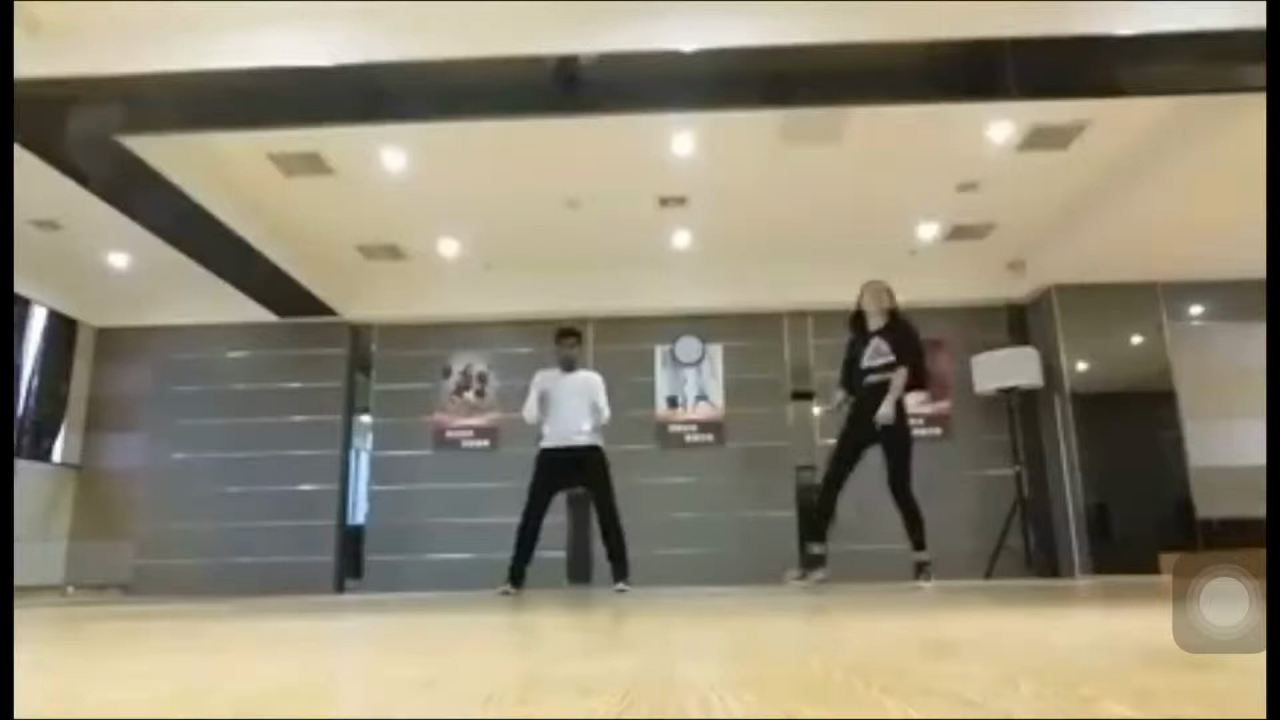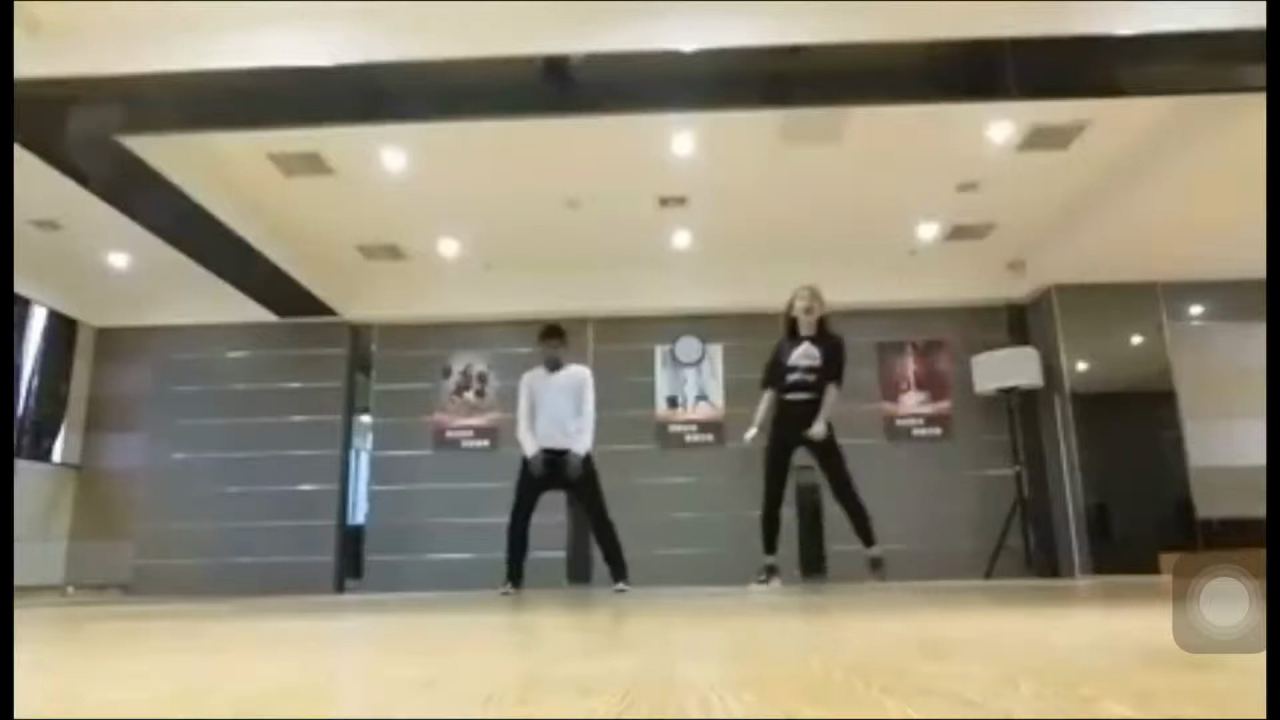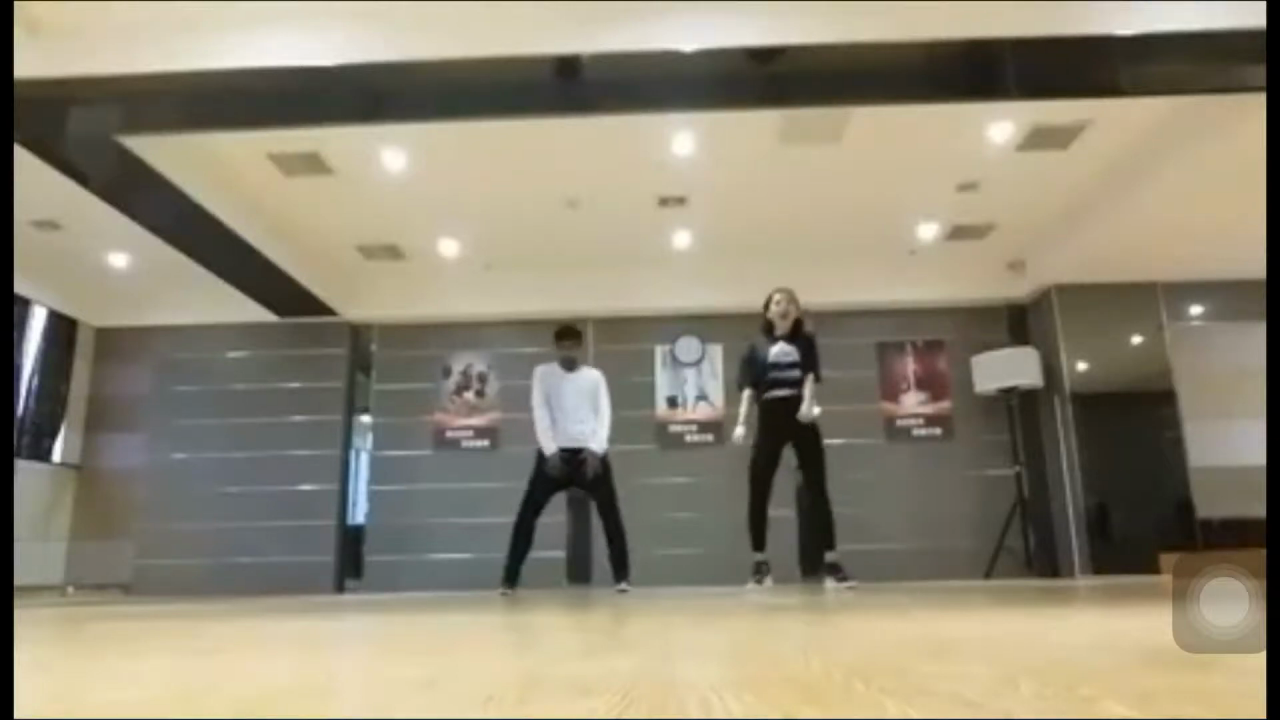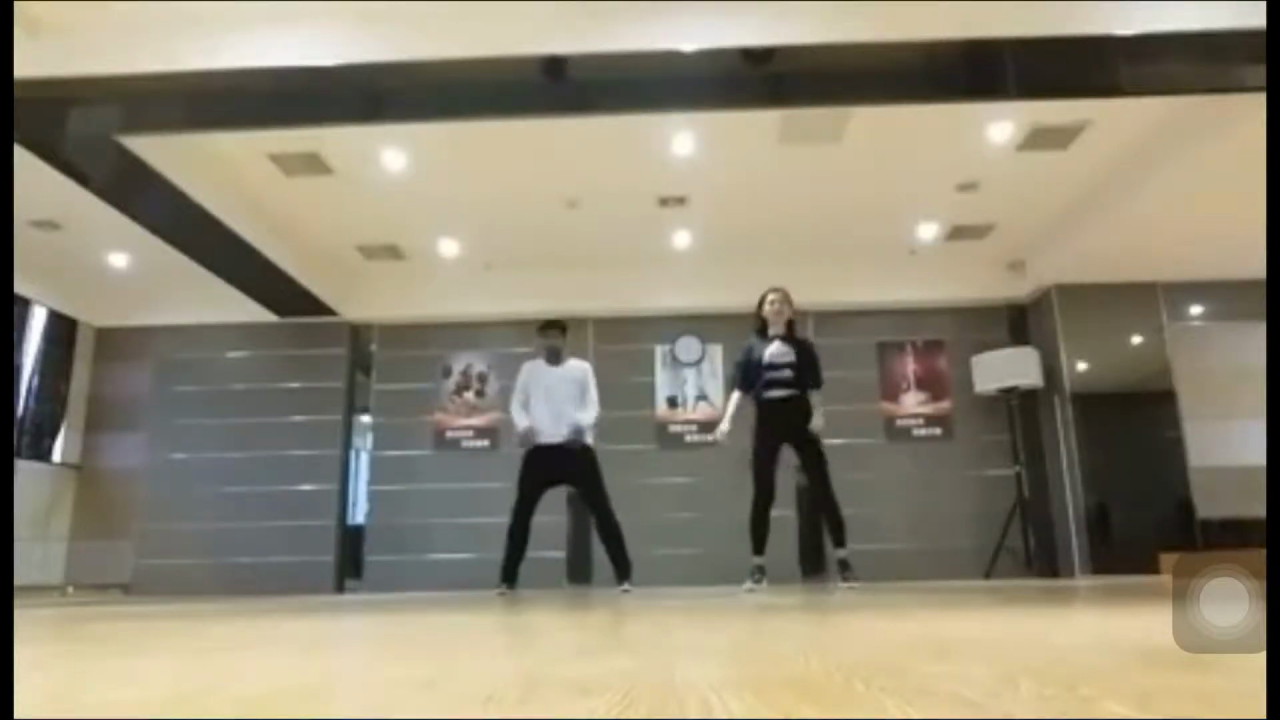
dt=0.4s
person 1, frame 1
left shoulder: (902, 332)
right shoulder: (856, 341)
left elbow: (904, 369)
right elbow: (848, 385)
left wrist: (890, 402)
right wrist: (831, 408)
left hip: (891, 415)
right hip: (860, 416)
left knee: (900, 489)
right knee: (830, 482)
left ankle: (922, 561)
right ankle: (815, 556)
person 1, frame 2
left shoulder: (831, 343)
right shoulder: (783, 346)
left elbow: (833, 384)
right elbow: (770, 388)
left wrist: (822, 421)
right wrist: (756, 424)
left hip: (817, 422)
right hip: (784, 422)
left knee: (843, 489)
right knee: (772, 496)
left ankle: (874, 556)
right ankle: (769, 565)
person 1, frame 3
left shoulder: (805, 341)
right shoulder: (758, 347)
left elbow: (811, 376)
right elbow: (748, 387)
left wrist: (808, 404)
right wrist: (741, 422)
left hip: (801, 421)
right hip: (770, 421)
left knee: (816, 489)
right knee: (758, 492)
left ankle: (830, 563)
right ankle: (760, 565)
person 1, frame 4
left shoulder: (803, 346)
right shoulder: (753, 347)
left elbow: (814, 387)
right elbow: (741, 386)
left wrist: (817, 415)
right wrist: (727, 418)
left hip: (800, 420)
right hip: (768, 422)
left knee: (821, 489)
right knee: (763, 495)
left ankle: (843, 561)
right ankle: (758, 567)
person 2, frame 1
left shoulder: (593, 379)
right shoulder: (542, 378)
left elbow: (603, 416)
right elbow: (529, 415)
left wrist: (600, 416)
right wrist: (535, 410)
left hip: (588, 451)
right hip: (552, 452)
left knee: (607, 512)
right knee: (532, 513)
left ankle: (621, 575)
right ankle: (515, 577)
person 2, frame 2
left shoulder: (581, 374)
right shoulder: (529, 379)
left elbow: (587, 416)
right elbow: (523, 421)
left wrist: (578, 452)
right wrist: (531, 452)
left hip: (574, 454)
right hip: (539, 455)
left knee: (597, 514)
right knee: (519, 515)
left ankle: (619, 575)
right ankle: (513, 578)
person 2, frame 3
left shoulder: (595, 377)
right shoulder: (543, 374)
left elbow: (603, 416)
right elbow: (540, 413)
left wrist: (596, 450)
right wrist: (551, 451)
left hip: (590, 453)
right hip: (554, 453)
left knee: (610, 513)
right knee: (527, 513)
left ankle: (621, 575)
right ankle: (510, 578)
person 2, frame 4
left shoulder: (582, 368)
right shoulder: (529, 369)
left elbow: (591, 408)
right elbow: (517, 405)
left wrist: (582, 424)
right wrist: (523, 426)
left hip: (576, 449)
right hip: (540, 449)
left knee: (601, 510)
right knee: (521, 512)
left ankle: (623, 575)
right ankle: (508, 578)
